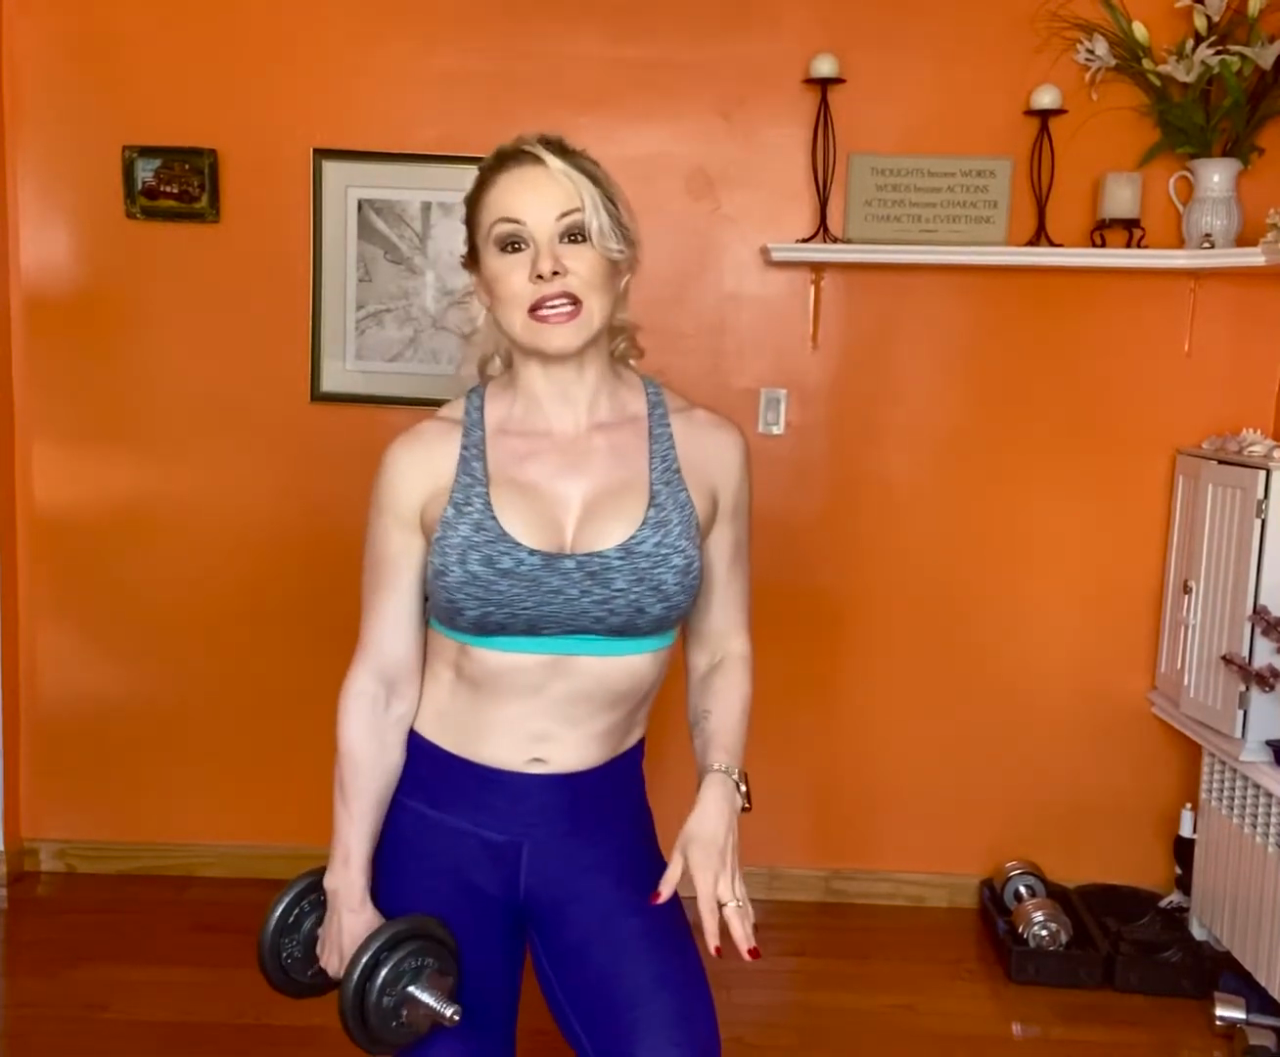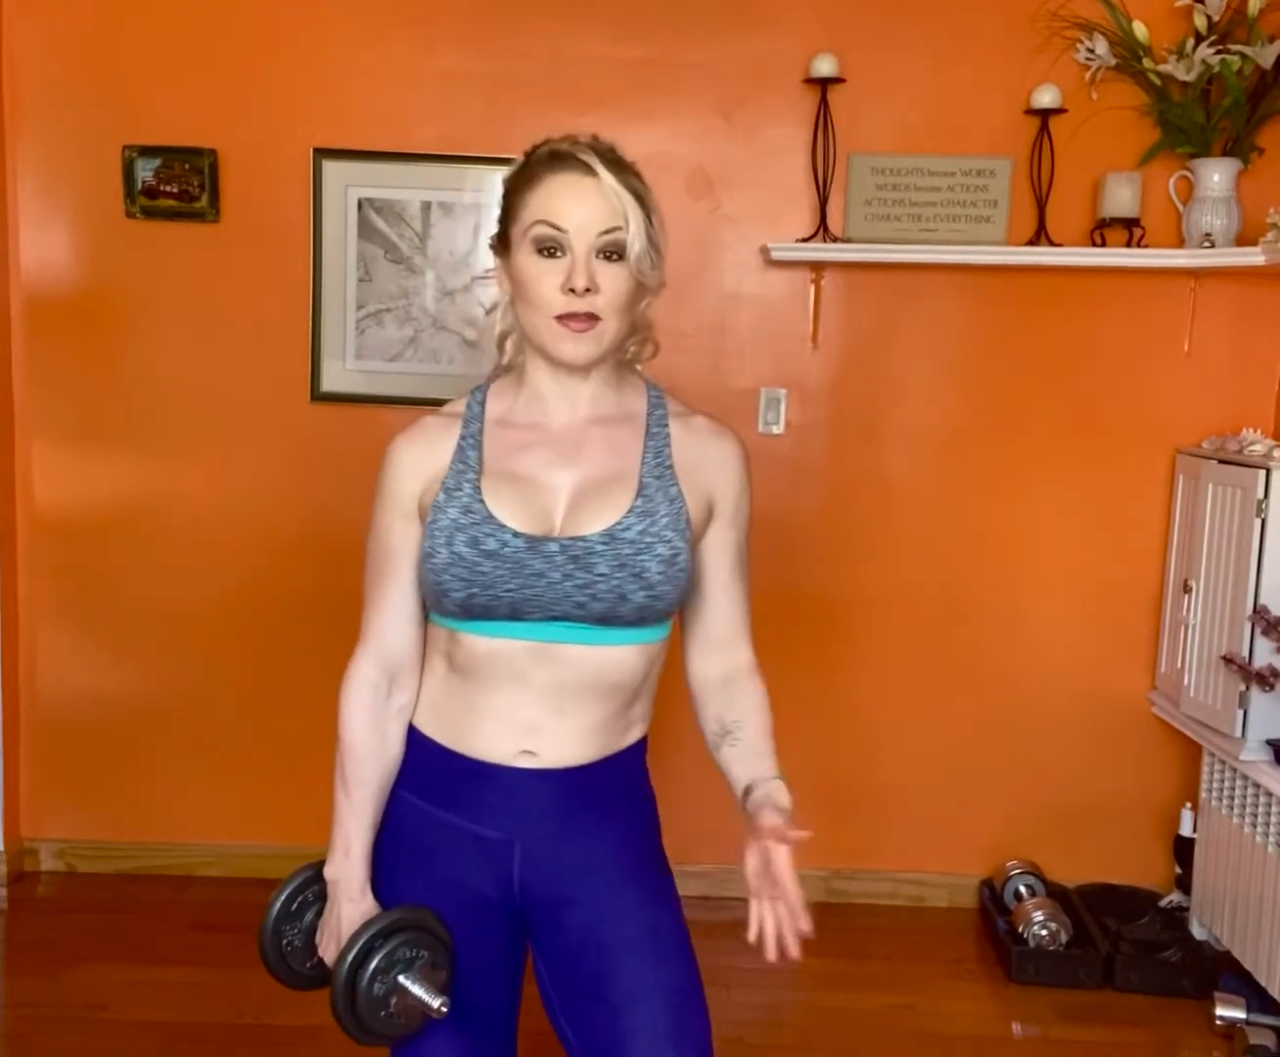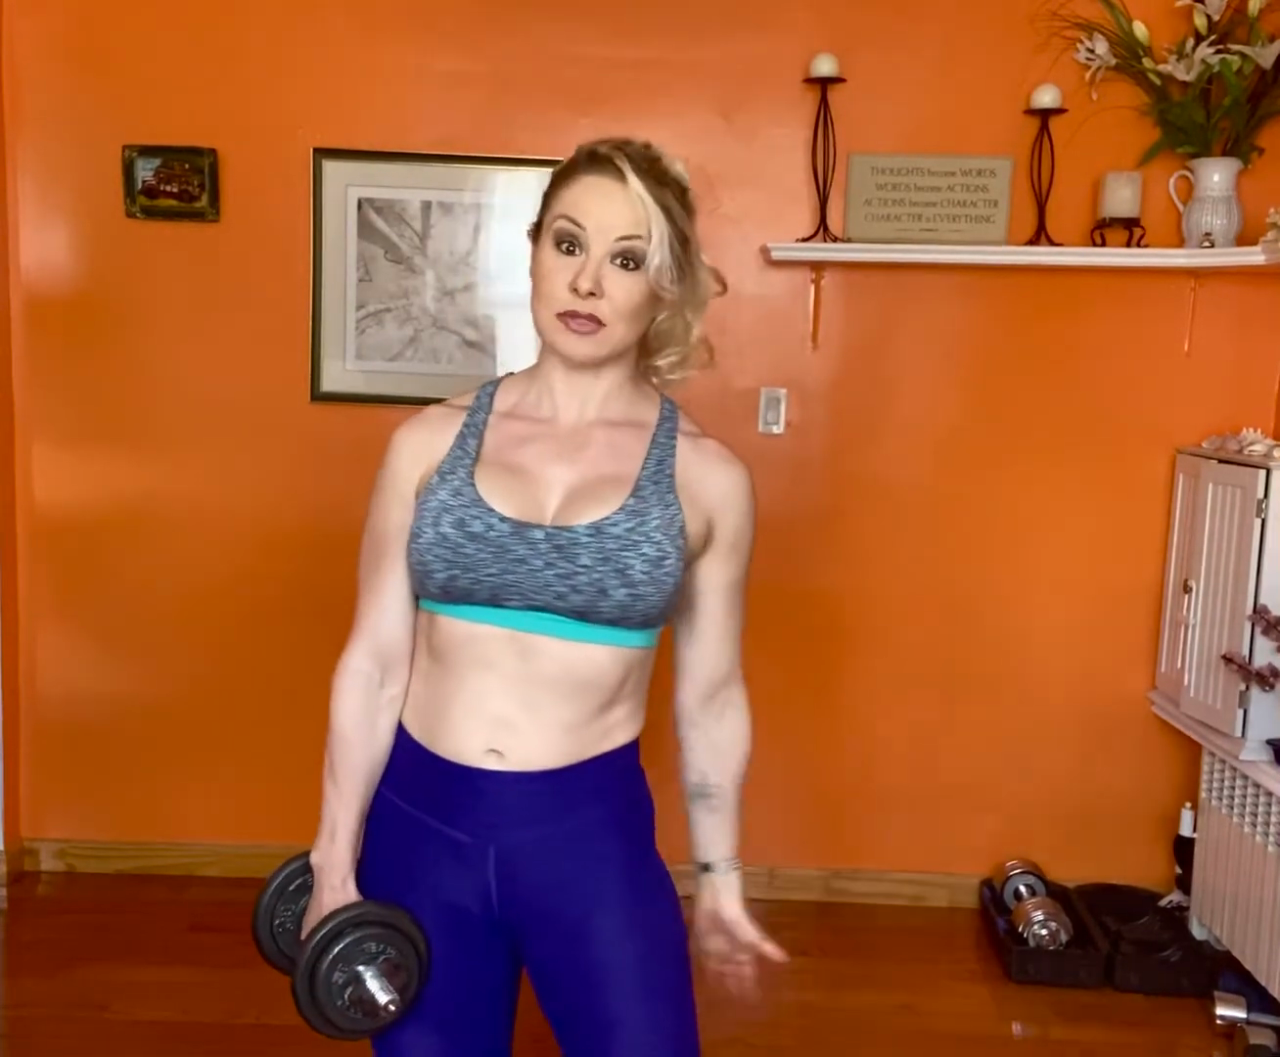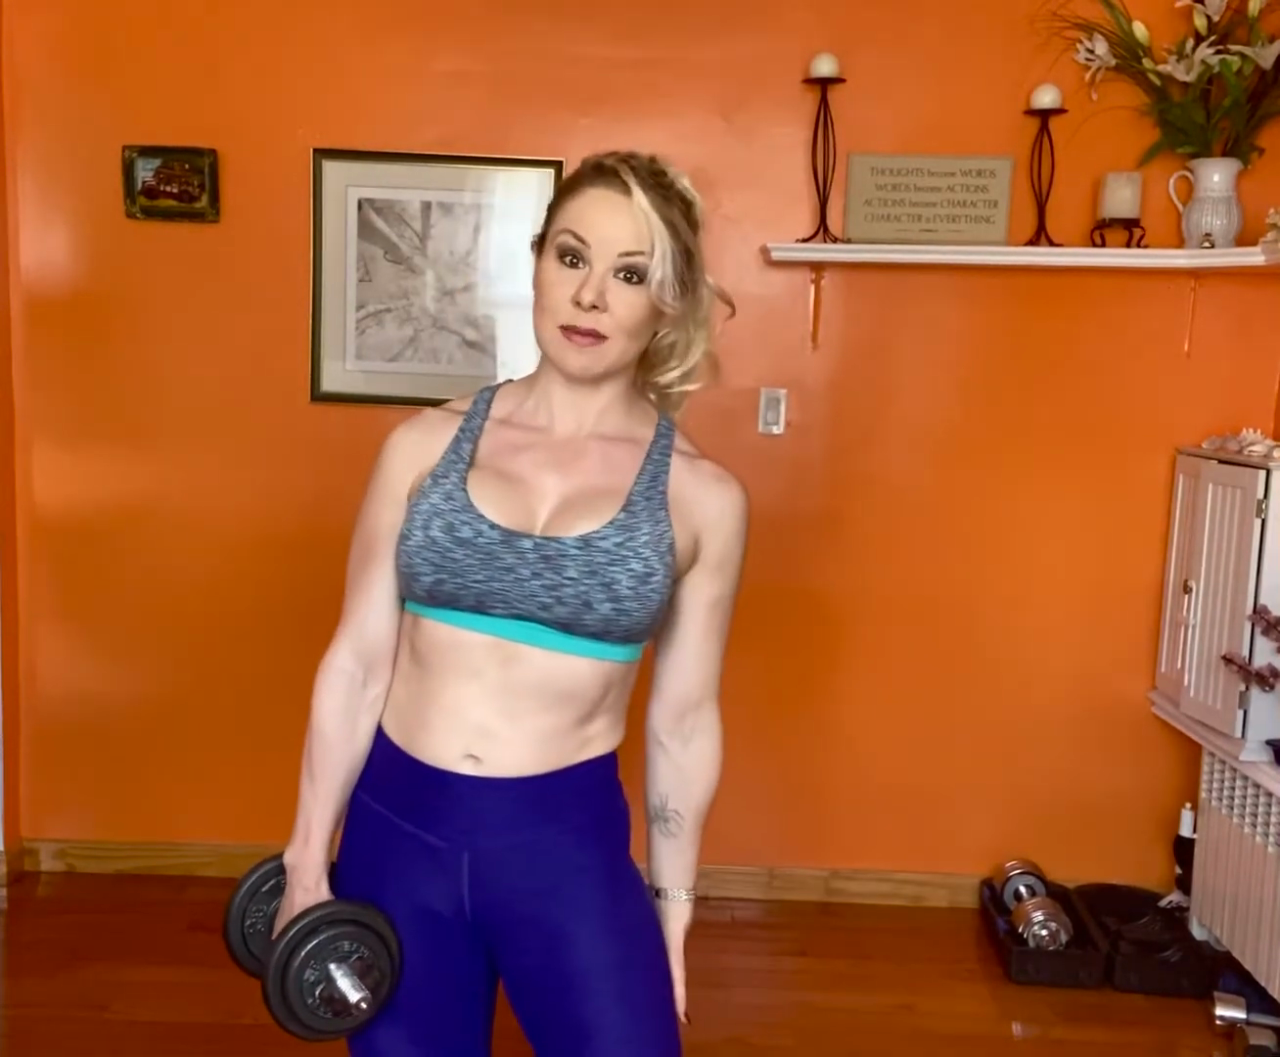
dt=0.5s
person 1, frame 1
left shoulder: (704, 448)
right shoulder: (424, 458)
left elbow: (721, 649)
right elbow: (379, 680)
left wrist: (719, 792)
right wrist: (348, 882)
left hip: (602, 825)
right hip: (437, 822)
person 1, frame 2
left shoulder: (701, 454)
right shoulder: (428, 452)
left elbow: (722, 661)
right elbow: (381, 670)
left wrist: (764, 798)
right wrist: (349, 871)
left hip: (603, 827)
right hip: (437, 821)
person 1, frame 3
left shoulder: (704, 474)
right shoulder: (429, 441)
left elbow: (710, 693)
right elbow: (372, 659)
left wrist: (719, 878)
right wrist: (334, 861)
left hip: (593, 833)
right hip: (420, 825)
person 1, frame 4
left shoulder: (702, 496)
right shoulder: (424, 444)
left elbow: (684, 716)
right elbow: (357, 660)
left wrist: (672, 903)
right wrist: (306, 859)
left hip: (570, 844)
right hip: (398, 831)
